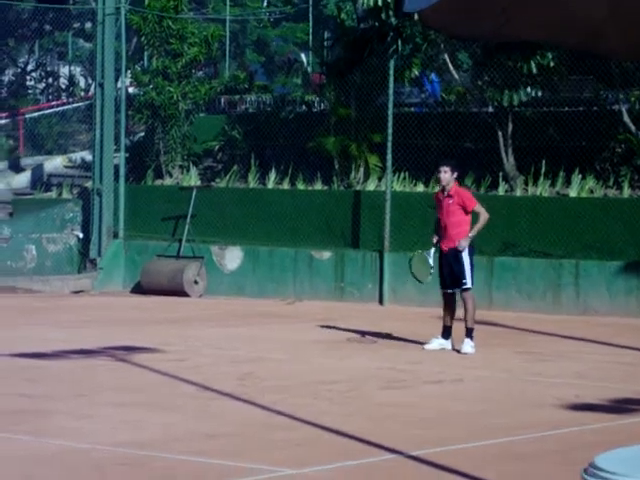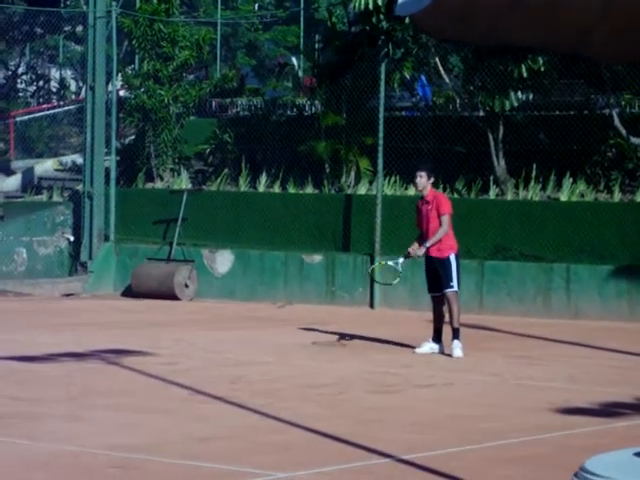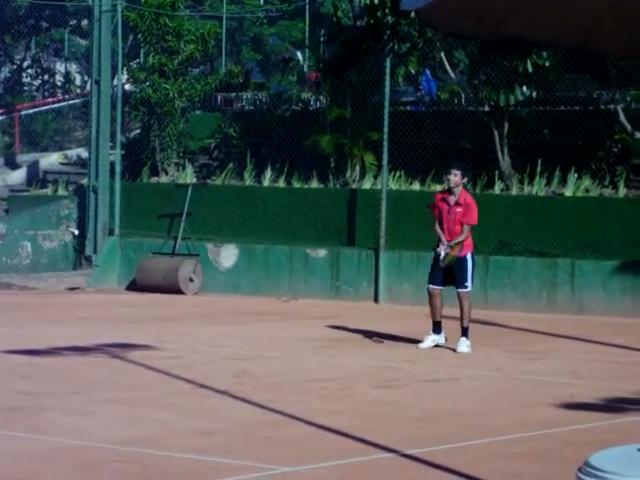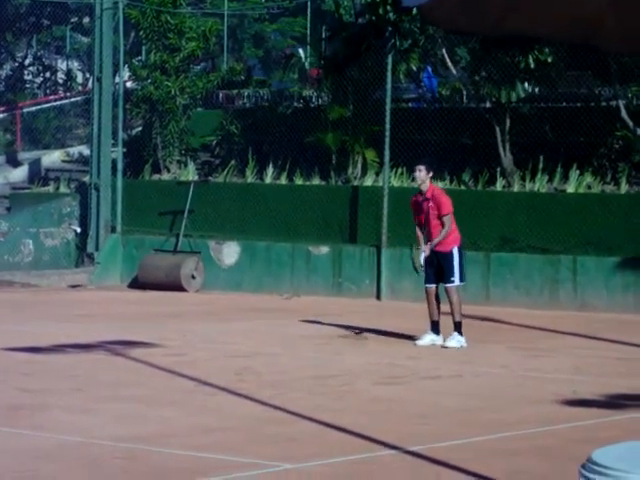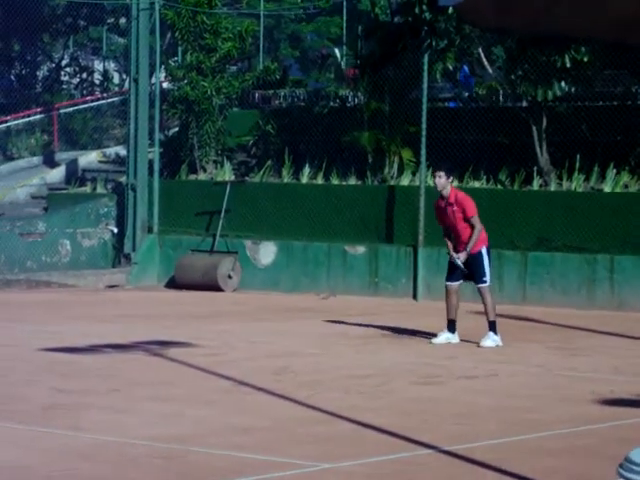
dt=1s
person 1, frame 1
left shoulder: (462, 194)
right shoulder: (438, 196)
left elbow: (484, 215)
left wrist: (469, 237)
right wrist: (436, 234)
left hip: (460, 249)
right hip: (445, 250)
left knee: (466, 292)
right knee: (447, 294)
left ankle: (469, 339)
right ankle: (445, 338)
person 1, frame 2
left shoulder: (440, 198)
right shoulder: (420, 204)
left elbow: (445, 228)
left wrist: (424, 246)
right wrist: (415, 246)
left hip: (446, 253)
right hip: (430, 255)
left knee: (450, 294)
right knee: (436, 298)
left ankle: (456, 341)
right ankle: (436, 341)
person 1, frame 3
left shoulder: (469, 203)
right shoulder: (439, 197)
left elbow: (465, 233)
right elbow: (436, 224)
left wrist: (450, 245)
right wrist: (443, 241)
left hip: (462, 253)
right hip: (443, 250)
left knee: (463, 294)
right knee: (433, 290)
left ankle: (465, 338)
right ankle: (437, 333)
person 1, frame 4
left shoulder: (440, 196)
right shoulder: (415, 199)
left elbow: (447, 226)
left wrist: (430, 245)
right wrist: (422, 245)
left hip: (449, 247)
right hip: (431, 249)
left knee: (451, 288)
right knee: (430, 289)
left ankle: (458, 334)
right ankle: (435, 333)
person 1, frame 5
left shoulder: (463, 199)
right shoulder: (439, 204)
left elbow: (477, 227)
left wrist: (466, 252)
right wrist: (451, 250)
left hip: (477, 247)
right hip: (459, 250)
left knee: (483, 288)
right knee: (450, 287)
left ankle: (493, 333)
right ankle: (451, 331)
